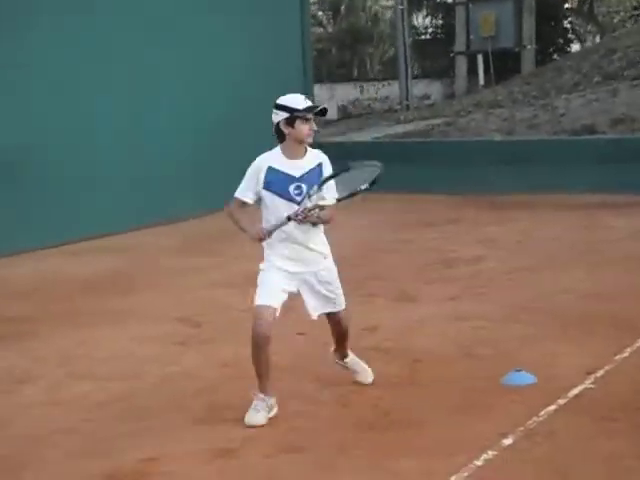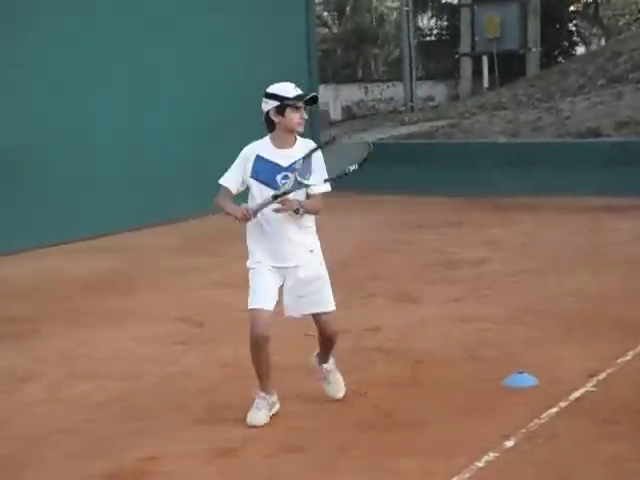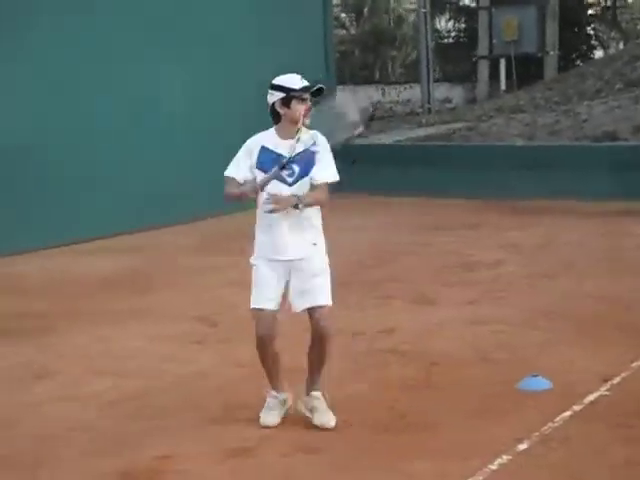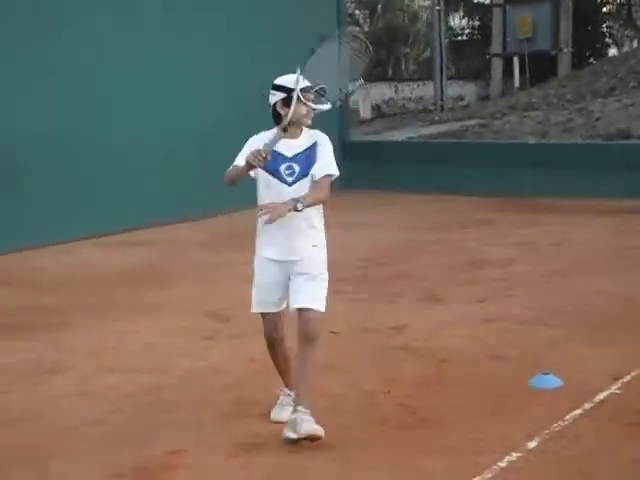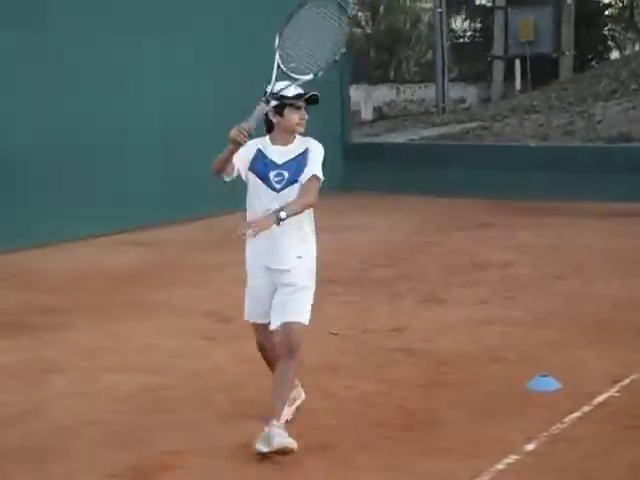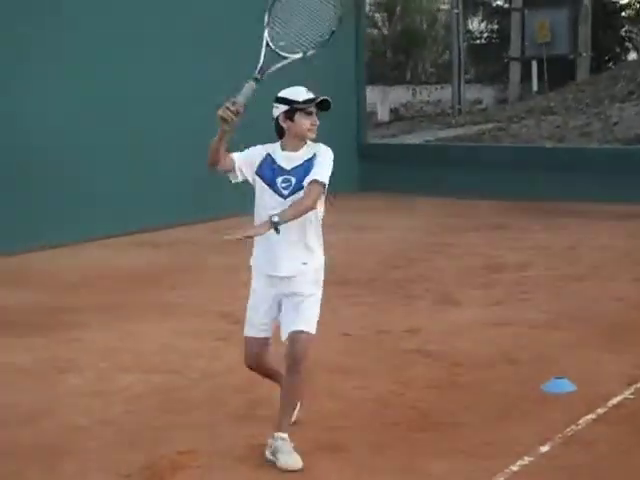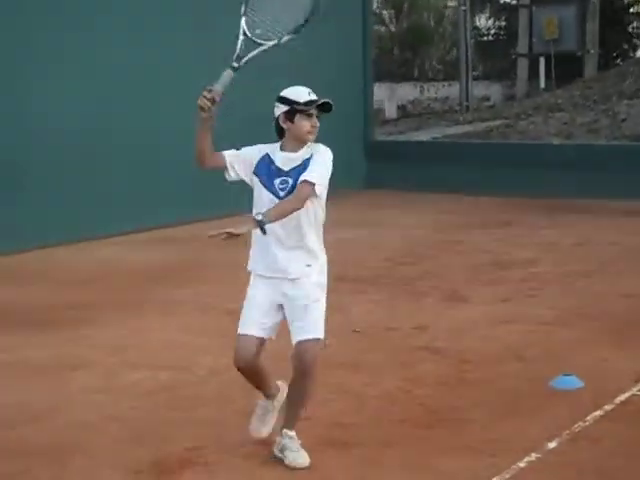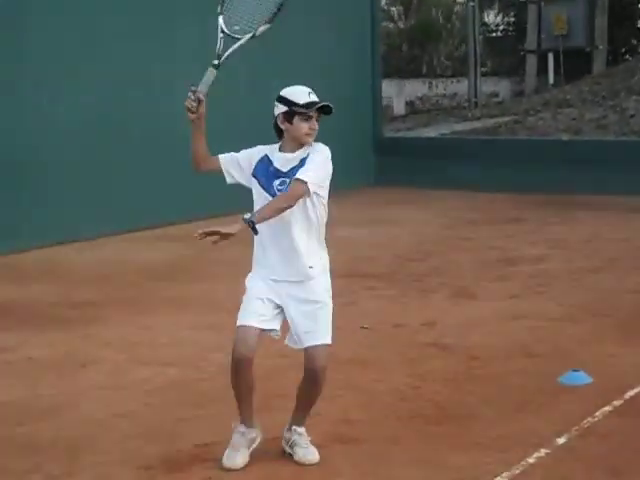
dt=0.1s
person 1, frame 1
left shoulder: (321, 161)
right shoulder: (263, 165)
left elbow: (330, 211)
right elbow: (235, 207)
left wrist: (315, 217)
right wrist: (250, 228)
left hip: (316, 258)
right hip: (277, 262)
left knee: (340, 324)
right knee: (261, 330)
left ankle: (343, 356)
right ankle: (264, 397)
person 1, frame 2
left shoulder: (311, 151)
right shoulder: (251, 154)
left elbow: (317, 203)
right elbow: (222, 196)
left wrist: (297, 206)
right wrist: (236, 210)
left hip: (305, 255)
right hip: (265, 258)
left knee: (329, 329)
right knee: (259, 333)
left ankle: (324, 362)
right ankle: (266, 395)
person 1, frame 3
left shoulder: (317, 142)
right shoulder: (256, 145)
left elbow: (322, 195)
right elbow: (229, 188)
left wrist: (295, 201)
right wrist: (244, 189)
left hip: (309, 249)
right hip: (268, 253)
left knee: (321, 327)
right knee: (264, 333)
left ankle: (313, 395)
right ankle: (277, 394)
person 1, frame 4
left shoulder: (320, 142)
right shoulder: (260, 143)
left elbow: (322, 192)
right elbow: (229, 179)
left wrist: (290, 205)
right wrist: (246, 163)
left hip: (309, 251)
right hip: (269, 253)
left knee: (309, 329)
right knee: (272, 333)
left ankle: (297, 412)
right ankle: (291, 390)
person 1, frame 5
left shoulder: (311, 149)
right shoulder: (252, 150)
left elbow: (311, 195)
right elbow: (217, 171)
left wrist: (274, 217)
right wrist: (232, 145)
left hip: (298, 262)
right hip: (260, 261)
left knee: (292, 341)
right knee: (265, 342)
left ankle: (272, 429)
right ankle: (290, 390)
person 1, frame 6
left shoulder: (321, 154)
right shoulder: (261, 156)
left elbow: (311, 199)
right elbow: (216, 163)
left wrist: (269, 223)
right wrist: (224, 128)
left hip: (304, 269)
right hip: (265, 271)
left knee: (299, 350)
right knee: (255, 357)
left ankle: (280, 437)
right ankle: (290, 389)
person 1, frame 7
left shoulder: (320, 156)
right shoulder: (258, 156)
left elbow: (300, 198)
right elbow: (205, 159)
left wrist: (255, 222)
right wrist: (205, 119)
left hip: (306, 273)
right hip: (265, 274)
left knee: (306, 358)
right knee: (244, 359)
left ankle: (287, 435)
right ankle: (273, 393)
person 1, frame 8
left shoulder: (320, 155)
right shoulder: (257, 158)
left elbow: (291, 196)
right elbow: (202, 162)
left wrist: (246, 223)
right wrist: (199, 120)
left hip: (308, 277)
right hip: (266, 276)
left knee: (318, 365)
right knee: (242, 354)
left ankle: (295, 431)
right ankle: (247, 428)
